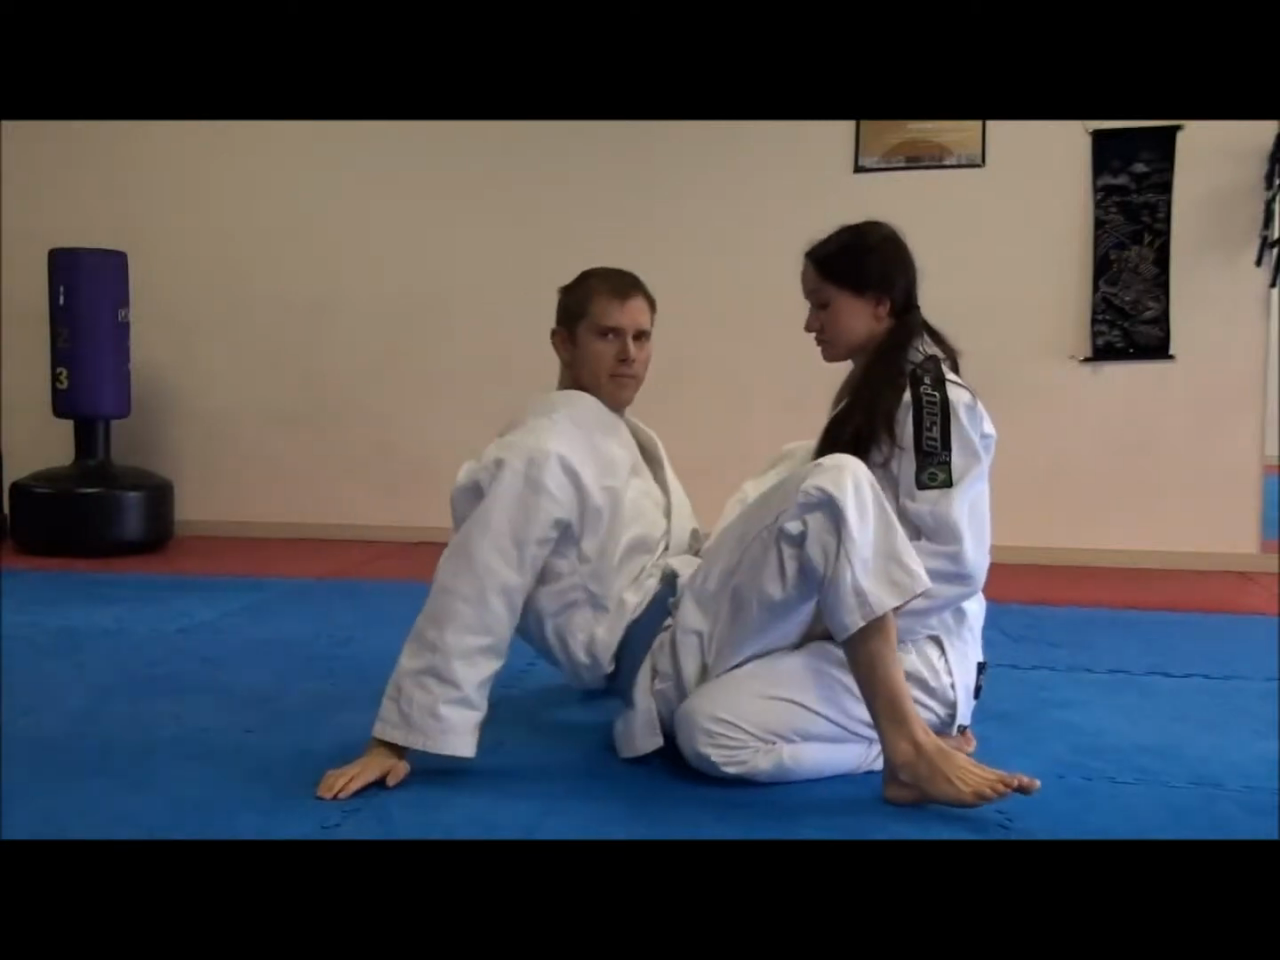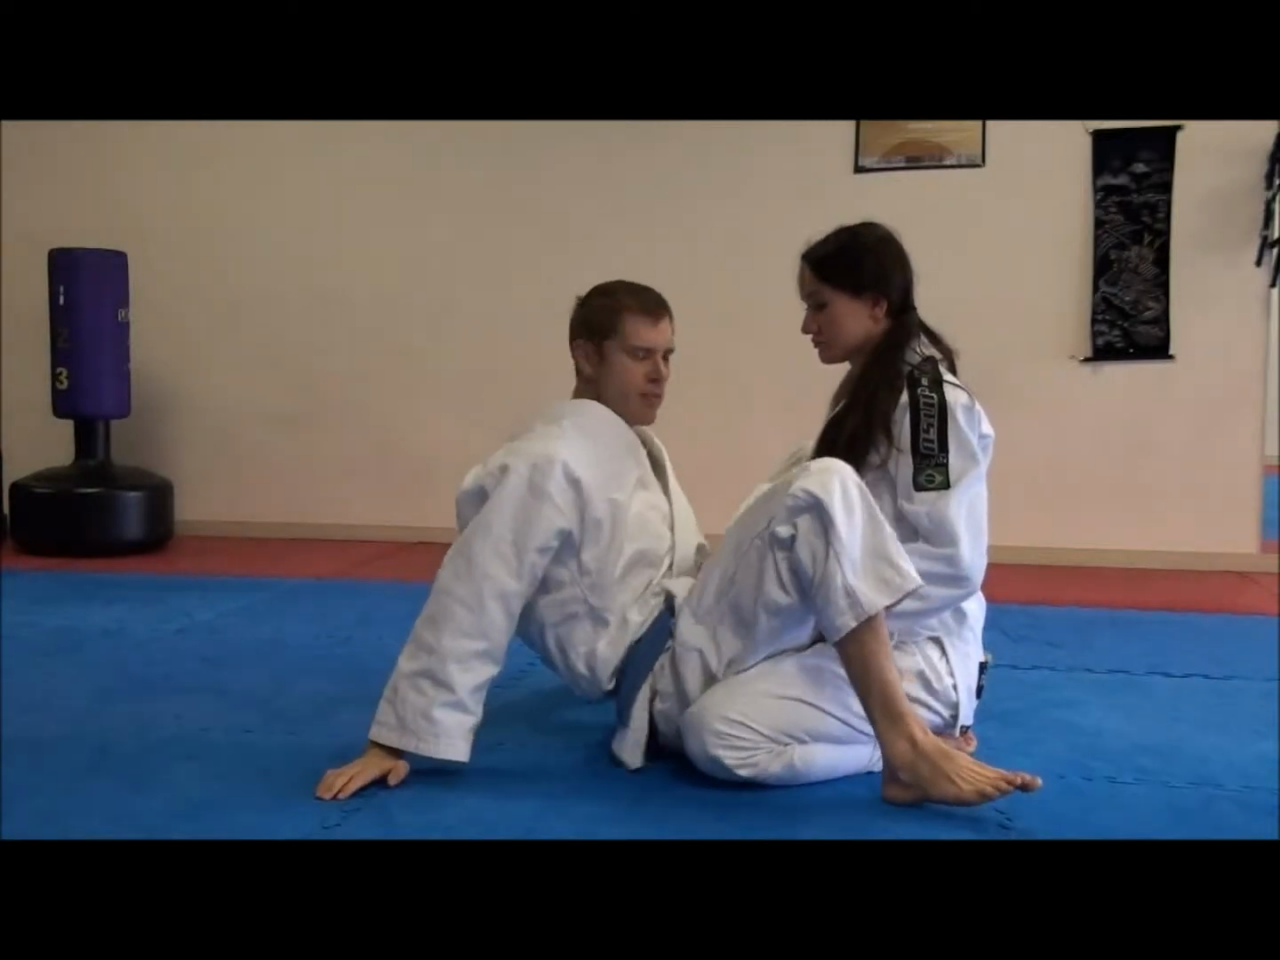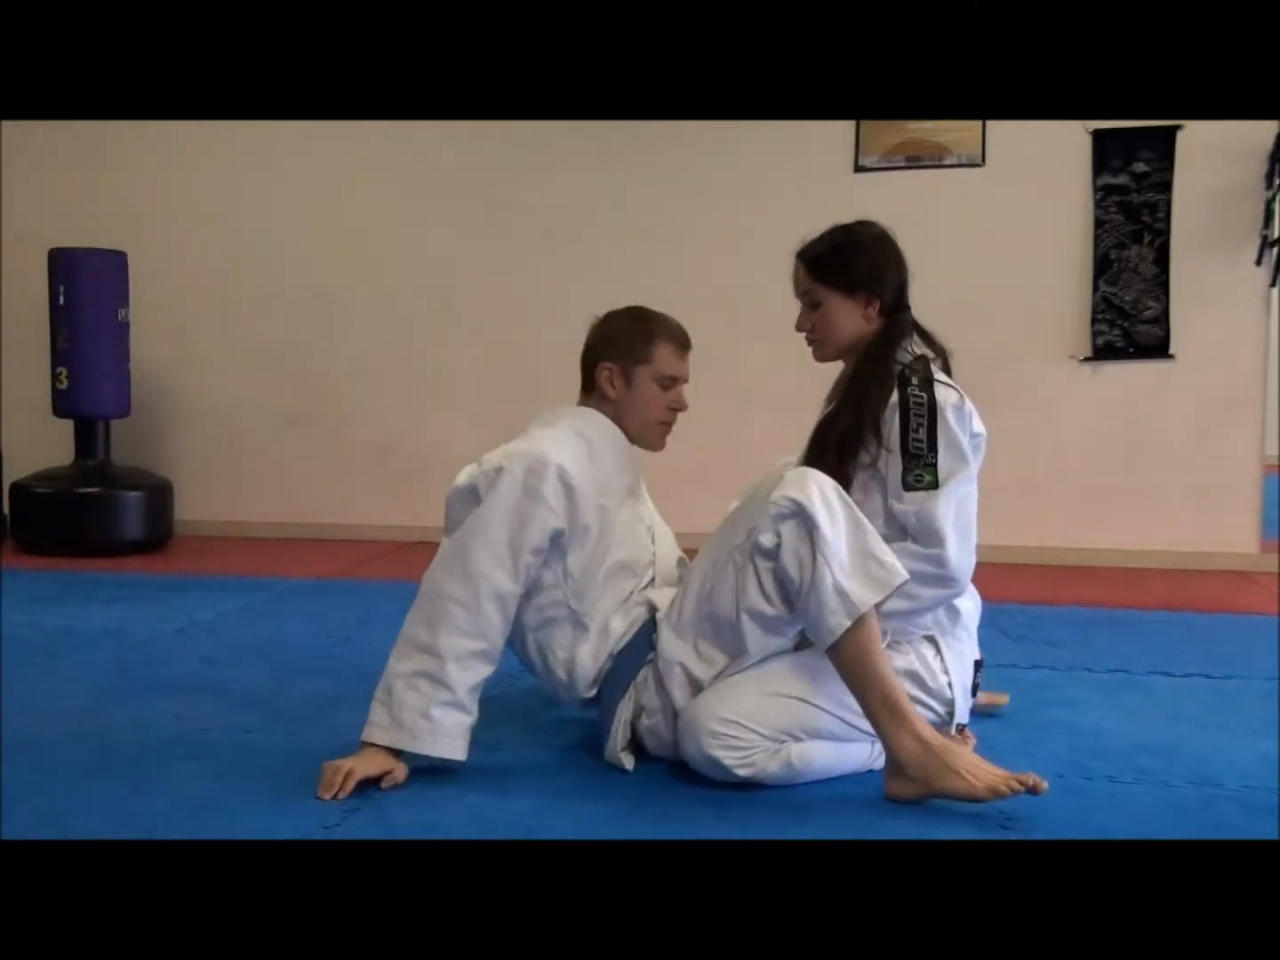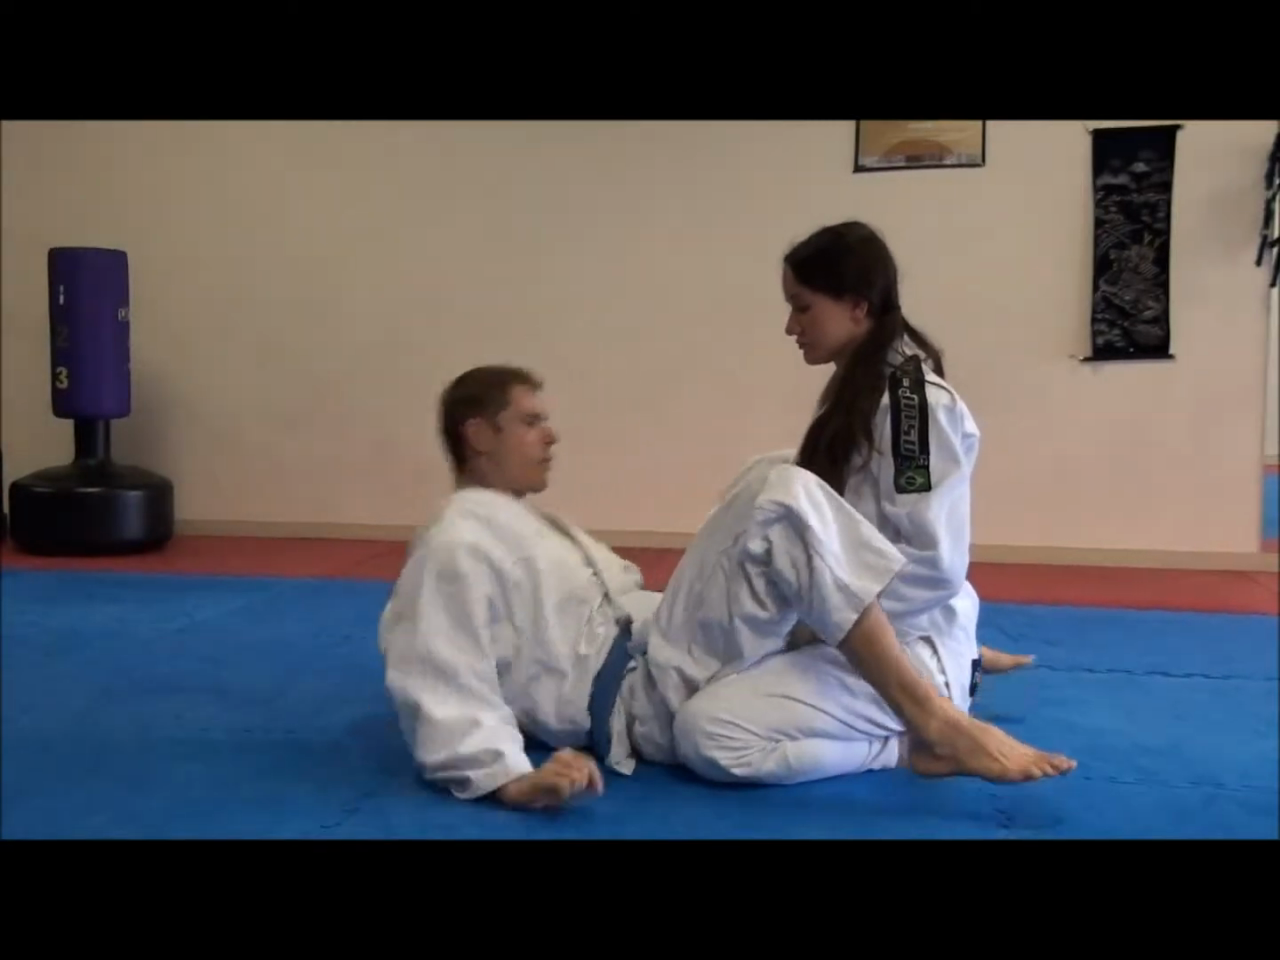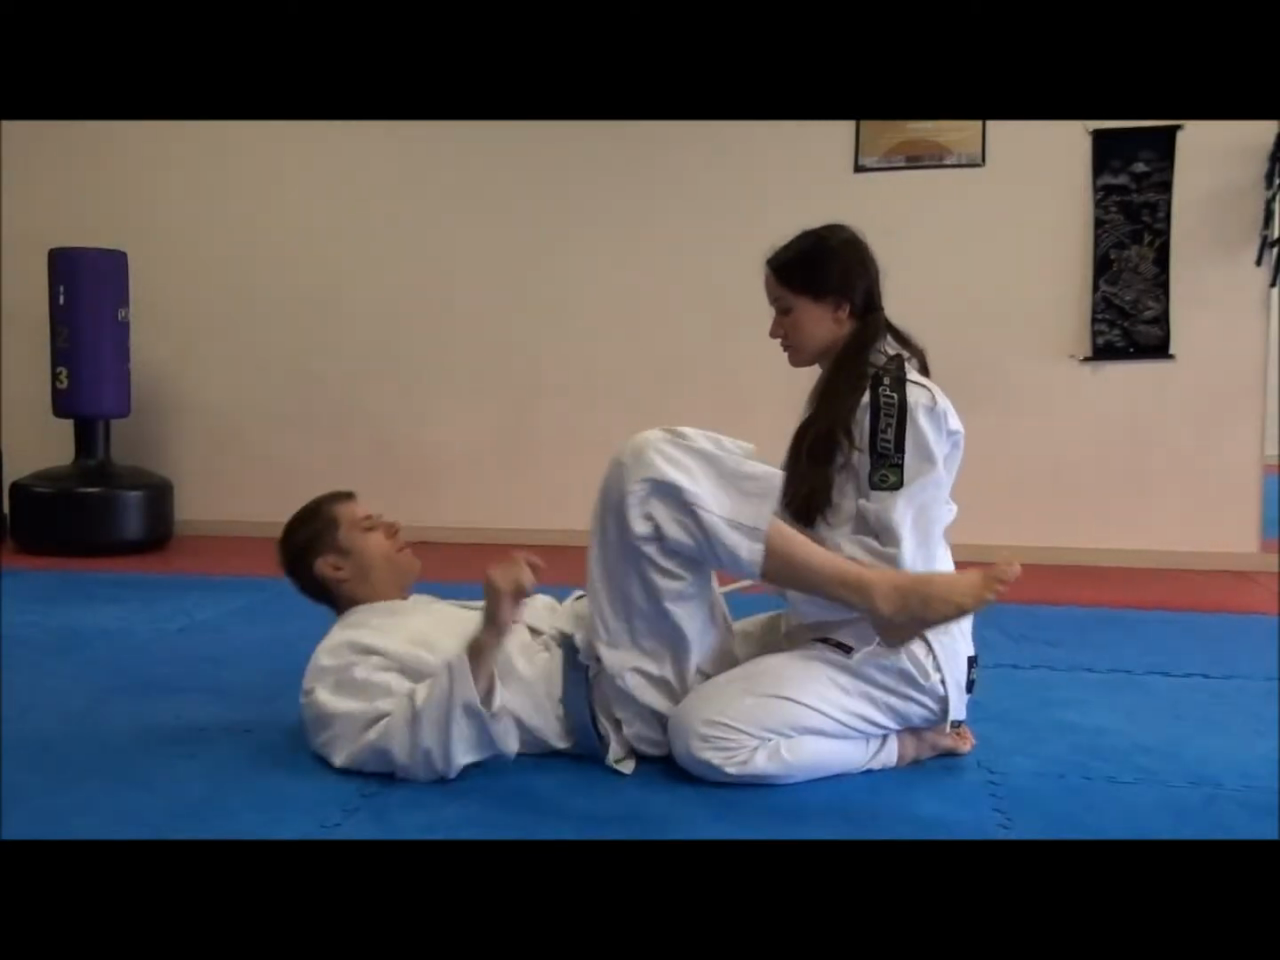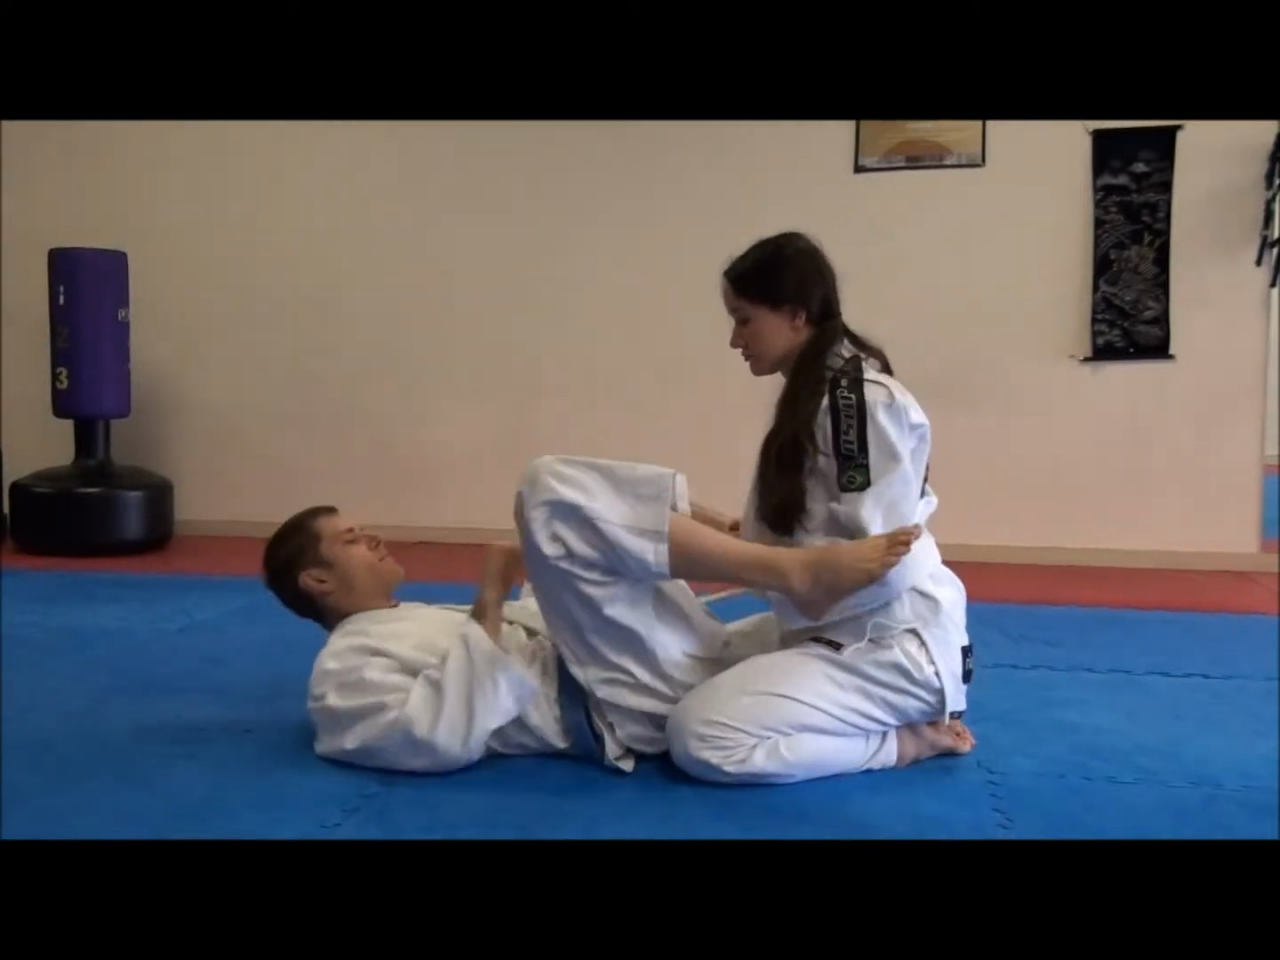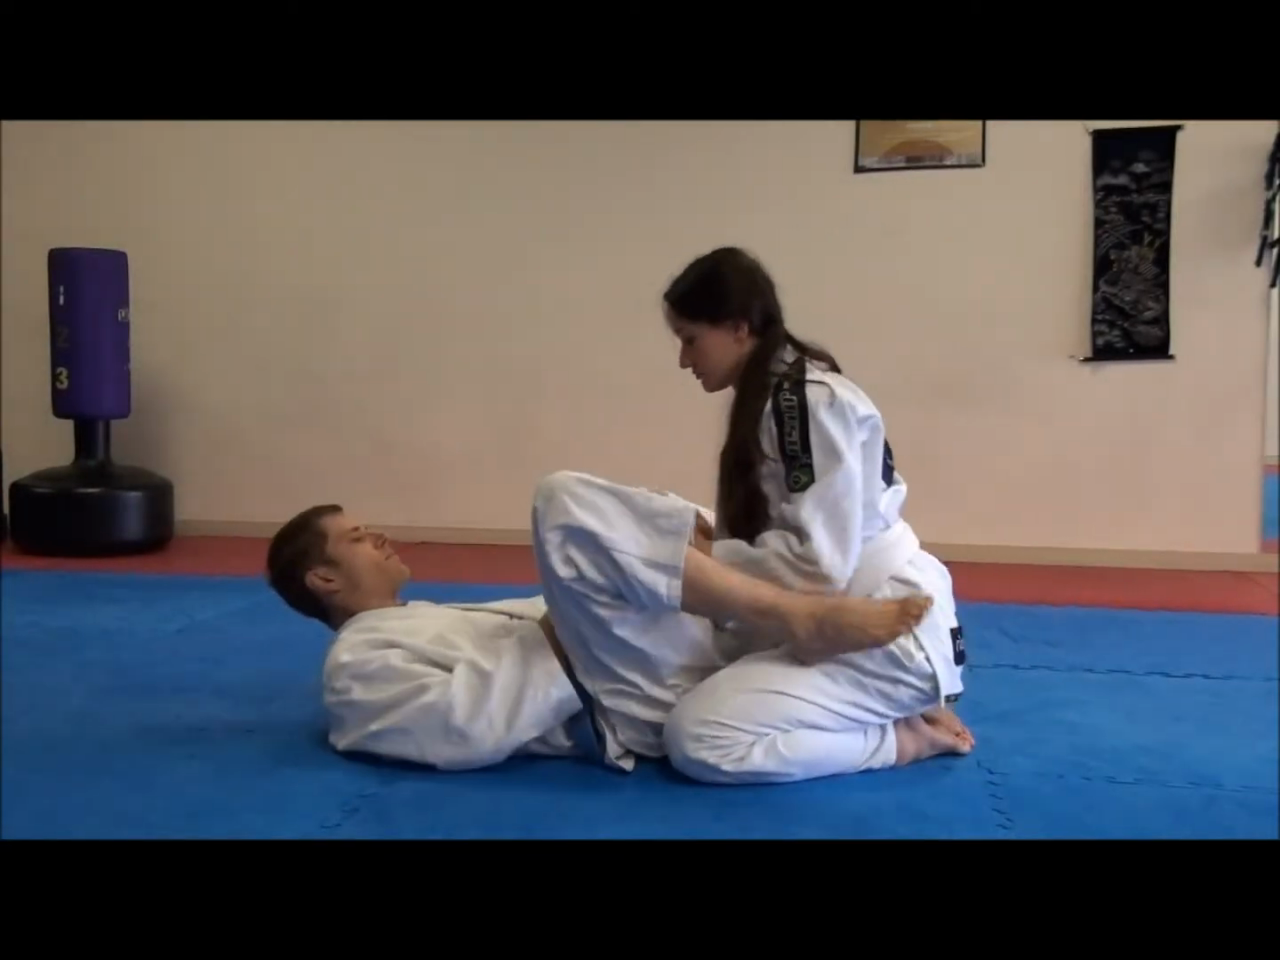
dt=0.3s
person 1, frame 1
left shoulder: (627, 439)
right shoulder: (537, 456)
right elbow: (467, 608)
right wrist: (399, 742)
left hip: (689, 638)
right hip: (671, 662)
right knee: (837, 484)
right ankle: (909, 747)
person 1, frame 2
left shoulder: (630, 447)
right shoulder: (548, 463)
right elbow: (471, 609)
right wrist: (400, 740)
left hip: (689, 635)
right hip: (671, 675)
right knee: (825, 489)
right ankle: (906, 746)
person 1, frame 3
left shoulder: (604, 461)
right shoulder: (540, 467)
right elbow: (459, 615)
right wrist: (395, 740)
left hip: (674, 659)
right hip: (653, 692)
right knee: (801, 499)
right ankle: (912, 745)
person 1, frame 4
left shoulder: (525, 522)
right shoulder: (458, 544)
right elbow: (446, 708)
right wrist: (521, 780)
left hip: (654, 656)
right hip: (648, 696)
right knee: (786, 505)
right ankle: (936, 726)
person 1, frame 5
left shoulder: (412, 618)
right shoulder: (344, 663)
right elbow: (423, 745)
right wrist: (489, 639)
left hip: (601, 656)
right hip: (624, 699)
right knee: (655, 468)
right ankle: (880, 593)
person 1, frame 6
left shoulder: (409, 624)
right shoulder: (345, 671)
right elbow: (442, 733)
right wrist: (489, 609)
right hip: (631, 704)
right knee: (551, 489)
right ankle: (794, 569)
person 1, frame 7
left shoulder: (422, 623)
right shoulder: (357, 667)
right elbow: (473, 725)
right wrist: (555, 631)
right hip: (632, 706)
right knee: (569, 508)
right ankle: (802, 615)
person 2, frame 1
left shoulder: (933, 401)
right shoulder: (872, 390)
left elbow: (956, 561)
left hip: (913, 652)
right hip: (852, 635)
left knee: (710, 729)
person 2, frame 2
left shoulder: (932, 401)
right shoulder: (870, 389)
left elbow: (954, 562)
left wrist: (842, 596)
left hip: (913, 653)
right hip: (856, 639)
left knee: (718, 733)
right knee: (702, 694)
left ankle: (919, 746)
right ankle: (918, 736)
person 2, frame 3
left shoulder: (923, 399)
right shoulder: (863, 388)
left elbow: (943, 562)
left wrist: (823, 591)
left hip: (909, 649)
right hip: (857, 636)
left knee: (712, 734)
right knee: (701, 692)
person 2, frame 4
left shoulder: (917, 401)
right shoulder: (857, 390)
left elbow: (935, 566)
left hip: (904, 652)
left knee: (711, 735)
right knee: (697, 682)
person 2, frame 5
left shoulder: (902, 400)
right shoulder: (846, 389)
left elbow: (898, 563)
left hip: (899, 649)
right hip: (848, 629)
left knee: (702, 735)
right knee: (694, 677)
left ankle: (909, 740)
right ankle: (898, 727)
person 2, frame 6
left shoulder: (864, 401)
right shoulder: (813, 392)
right wrist: (743, 536)
left hip: (896, 643)
right hip: (848, 627)
left knee: (701, 738)
left ankle: (907, 739)
right ankle: (903, 718)
person 2, frame 7
left shoulder: (812, 401)
right shoulder: (776, 396)
left elbow: (820, 563)
left wrist: (705, 559)
right wrist: (711, 539)
left hip: (887, 635)
left knee: (697, 739)
left ankle: (906, 737)
right ankle: (889, 712)
